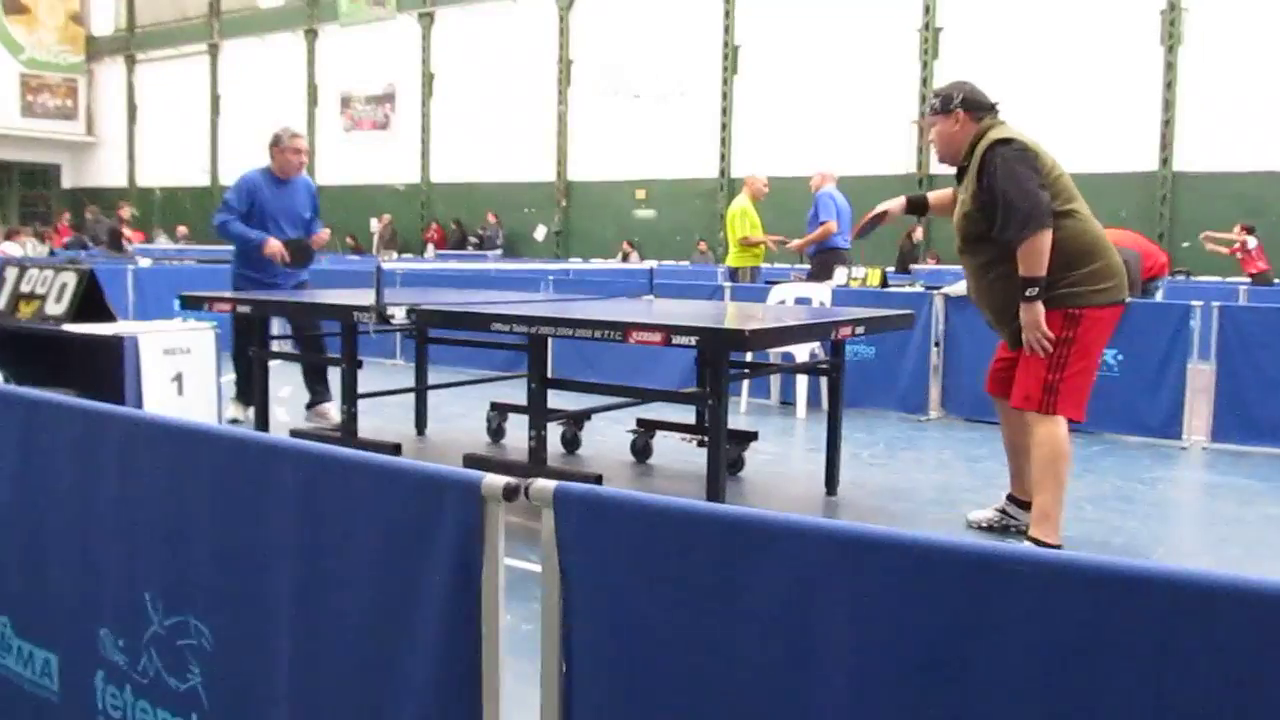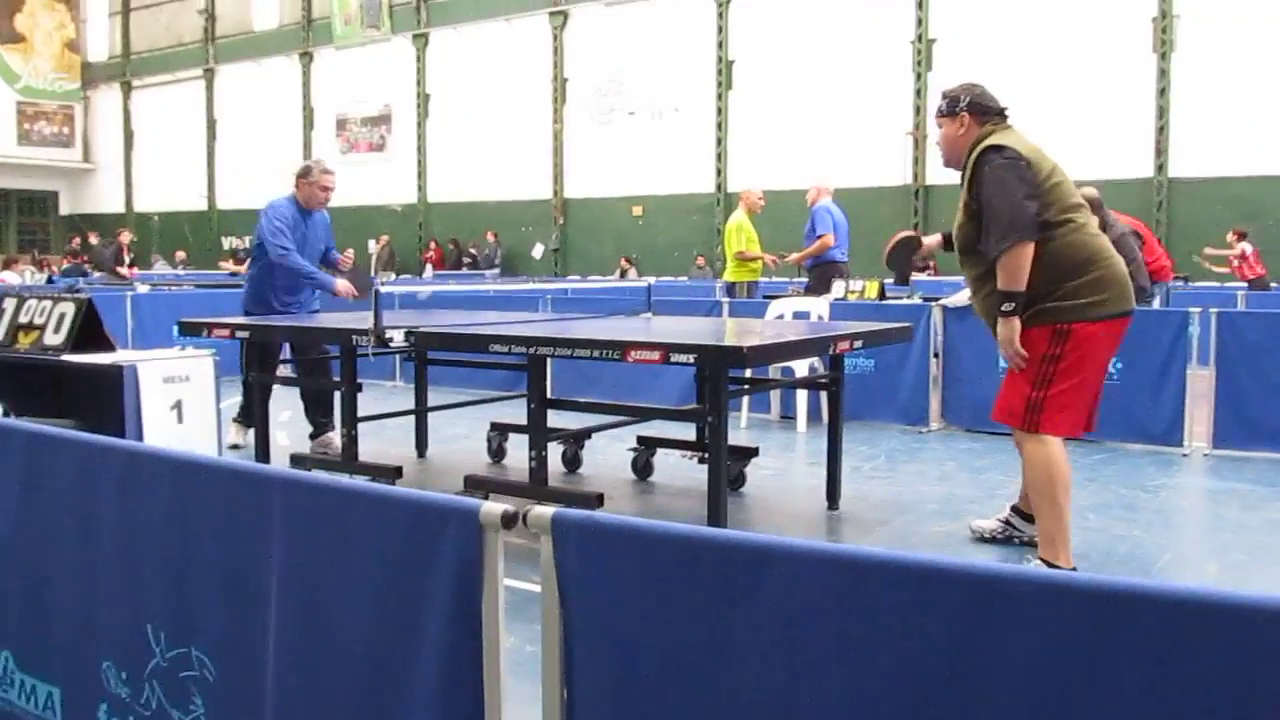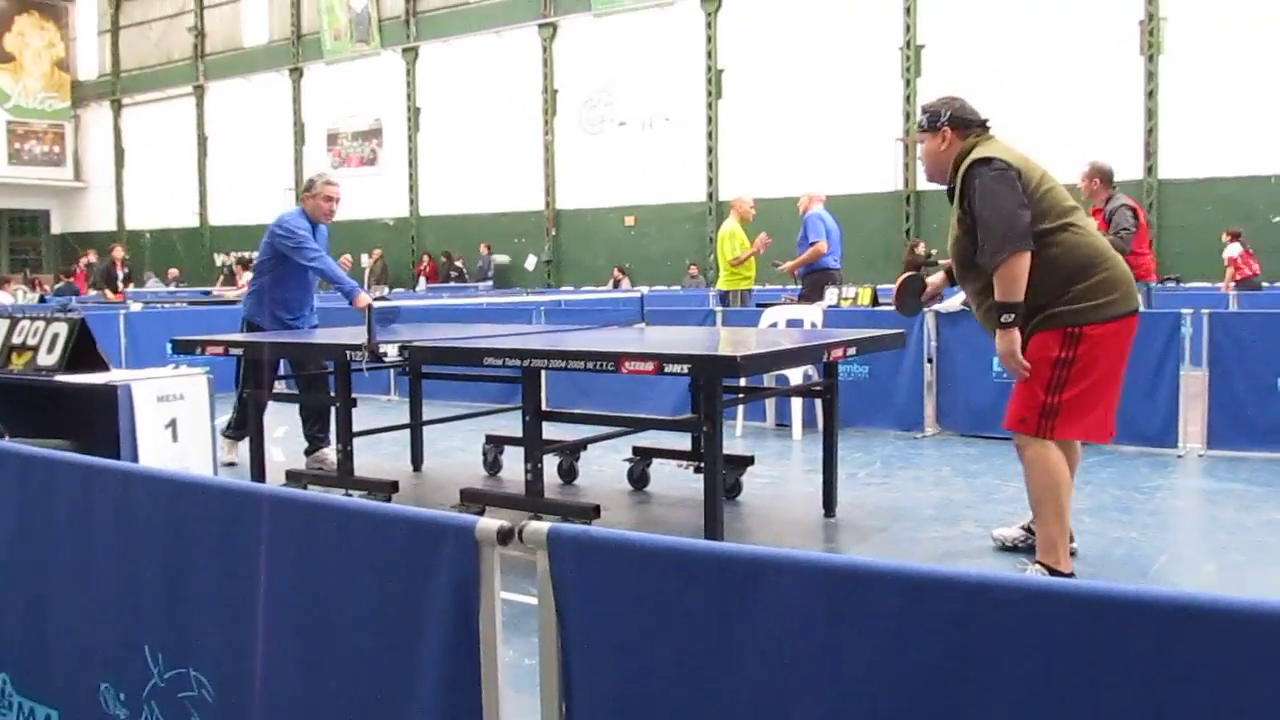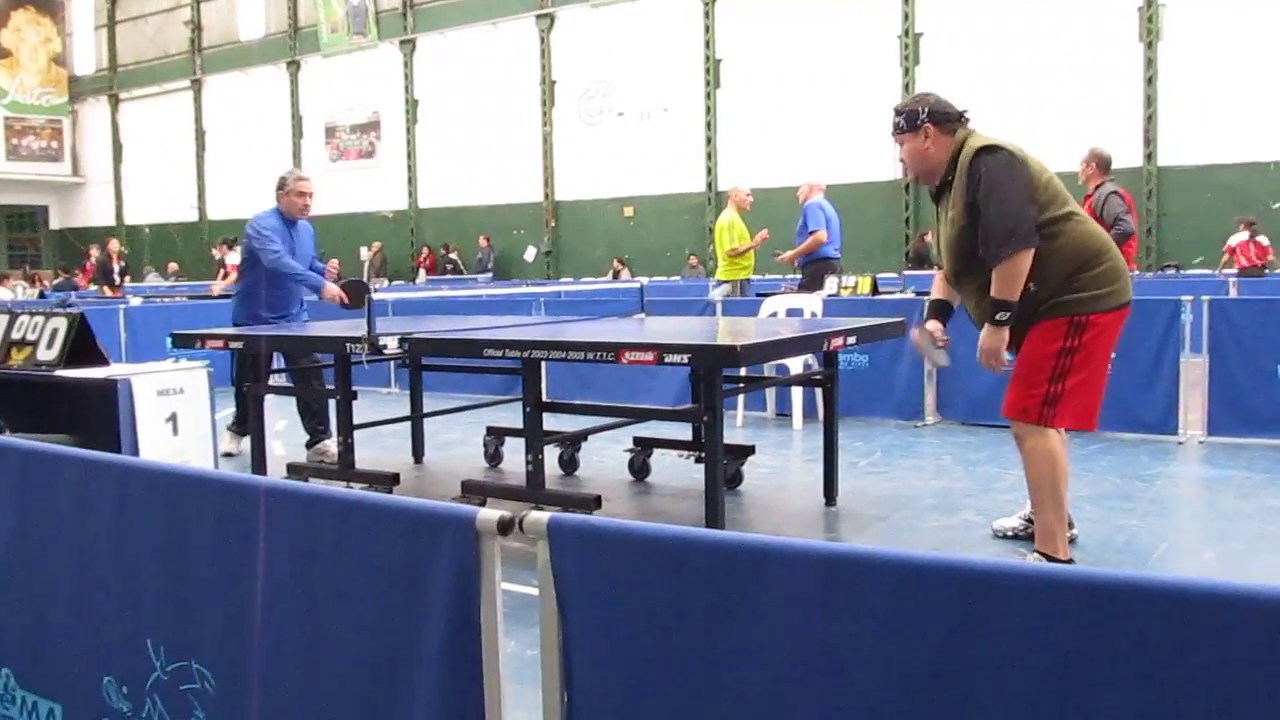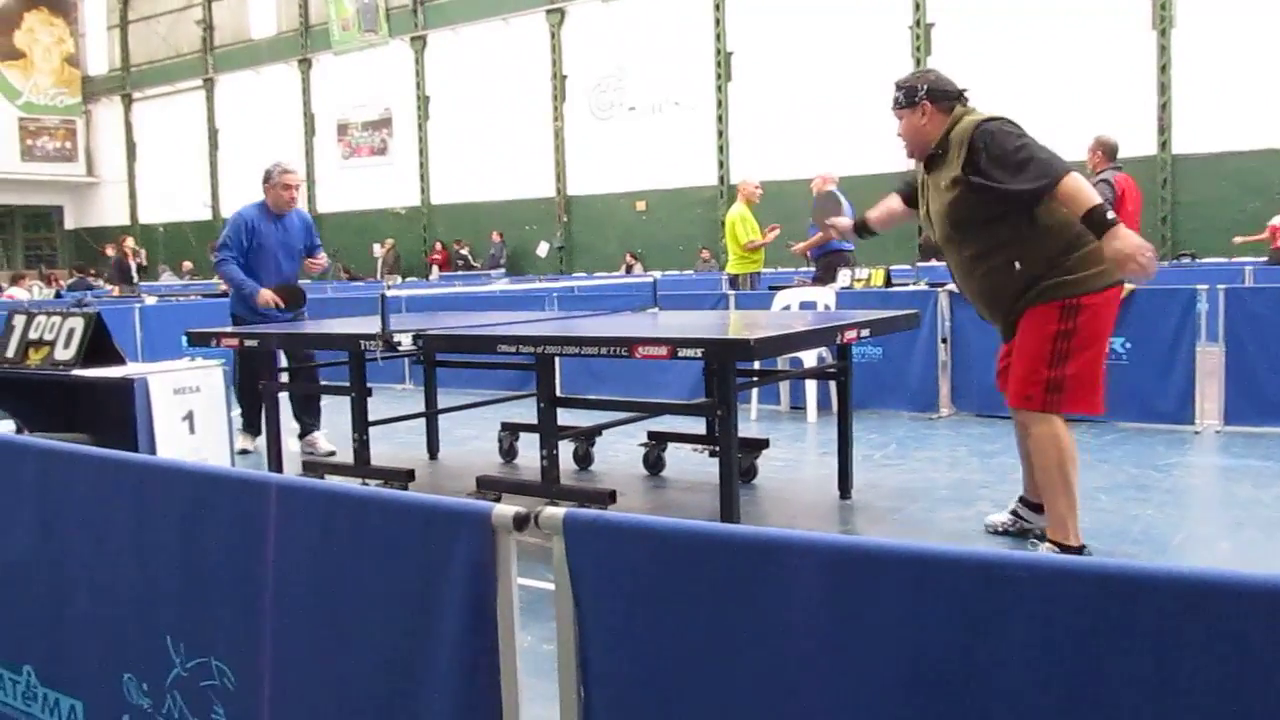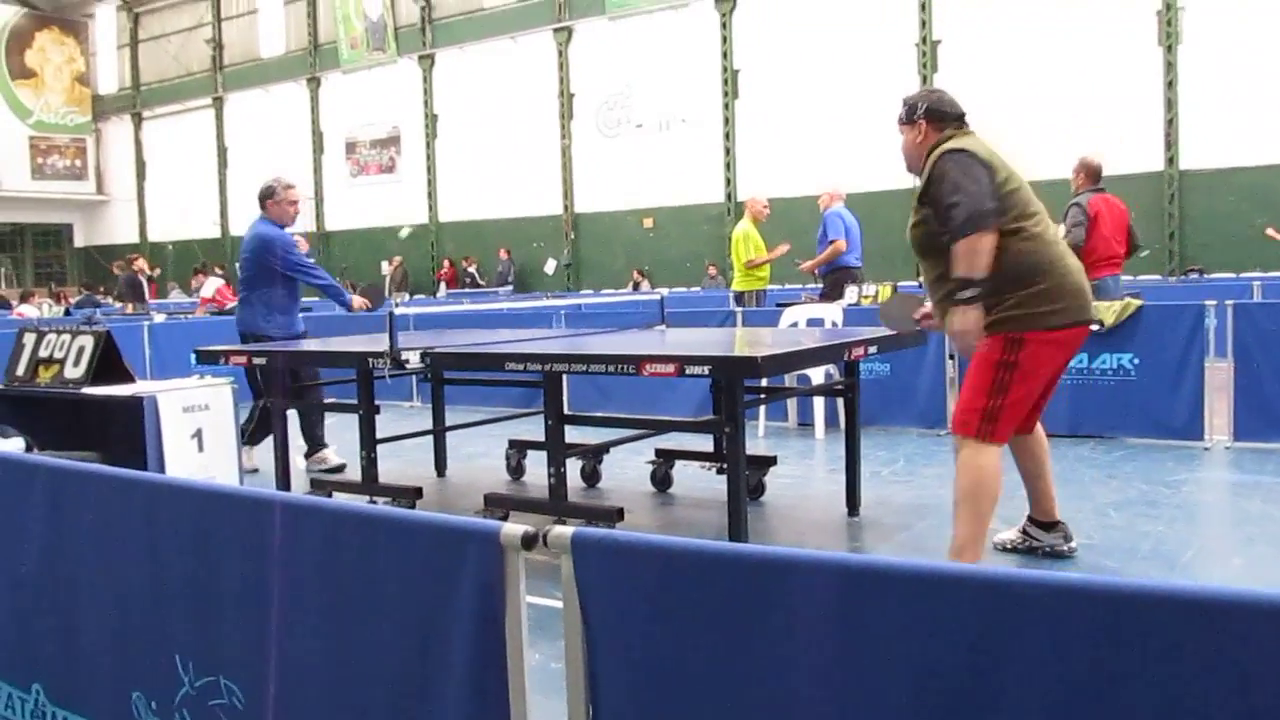
dt=0.3s
person 1, frame 1
left shoulder: (1002, 152)
right shoulder: (984, 156)
left elbow: (1032, 224)
right elbow: (964, 199)
left wrist: (1030, 299)
right wrist: (907, 205)
left hip: (1073, 295)
right hip: (1050, 298)
left knee: (1041, 410)
right knee: (1011, 399)
left ankle: (1045, 542)
right ankle: (1021, 505)
person 1, frame 2
left shoulder: (996, 158)
right shoulder: (999, 156)
left elbow: (1016, 237)
right elbow: (991, 227)
left wrist: (1008, 313)
right wrist: (942, 241)
left hip: (1074, 306)
right hip: (1080, 302)
left knee: (1034, 425)
right knee: (1030, 417)
left ankle: (1057, 564)
right ankle: (1027, 516)
person 1, frame 3
left shoulder: (984, 170)
right shoulder: (983, 167)
left elbow: (1012, 248)
right elbow: (991, 250)
left wrist: (1006, 324)
right wrist: (946, 277)
left hip: (1081, 310)
right hip: (1086, 305)
left knee: (1034, 431)
right knee: (1057, 426)
left ankle: (1056, 570)
right ankle: (1050, 528)
person 1, frame 4
left shoulder: (986, 161)
right shoulder: (954, 179)
left elbow: (1014, 244)
right elbow: (961, 260)
left wrist: (997, 321)
right wrist: (936, 313)
left hip: (1078, 299)
right hip: (1058, 301)
left knee: (1031, 420)
right knee: (1043, 414)
left ankle: (1053, 557)
right ankle: (1049, 516)
person 1, frame 5
left shoulder: (983, 135)
right shoulder: (939, 159)
left elbow: (1053, 175)
right elbow: (910, 199)
left wrist: (1108, 226)
right wrist: (860, 225)
left hip: (1067, 281)
right hip: (1034, 288)
left knee: (1035, 408)
right knee: (1023, 399)
left ankle: (1067, 543)
right ankle: (1037, 507)
person 1, frame 6
left shoulder: (952, 161)
right shoulder: (962, 161)
left elbow: (973, 228)
left wrist: (966, 301)
right wrist: (942, 304)
left hip: (1032, 314)
right hip: (1052, 310)
left knee: (975, 432)
right knee: (1015, 417)
left ankle: (964, 569)
right ankle: (1047, 527)
person 2, frame 1
left shoulder: (307, 186)
right shoulder: (250, 184)
right elbow: (222, 222)
left wrist: (319, 235)
right wrist: (261, 241)
left hip: (294, 280)
right hip: (252, 281)
left knee: (311, 339)
right knee: (247, 346)
left ankle: (321, 404)
right ankle: (243, 399)
person 2, frame 2
left shoulder: (322, 218)
right shoulder: (278, 212)
left elbow: (325, 254)
right elbow: (284, 255)
left wrist: (338, 261)
right wrist: (331, 282)
left hip: (304, 307)
right hip: (264, 307)
left knee: (318, 371)
right knee: (258, 374)
left ankle: (323, 433)
right ankle: (244, 422)
person 2, frame 3
left shoulder: (321, 230)
right shoulder: (288, 225)
right elbow: (314, 262)
left wrist: (339, 266)
right wrist: (354, 292)
left hip: (302, 321)
right hip: (264, 320)
left knee: (317, 385)
right knee: (255, 389)
left ankle: (319, 449)
right ankle: (232, 437)
person 2, frame 4
left shoulder: (306, 229)
right shoulder: (262, 225)
right elbow: (278, 261)
left wrist: (324, 271)
right wrist: (320, 285)
left hip: (293, 318)
right hip: (253, 319)
left knee: (311, 379)
right knee: (249, 385)
left ankle: (319, 442)
right ankle: (237, 431)
person 2, frame 5
left shoulder: (303, 219)
right shoulder: (245, 219)
left elbow: (315, 250)
right elbow: (223, 261)
left wrist: (319, 260)
right wrist: (254, 290)
left hip: (290, 311)
right hip: (250, 314)
left knee: (305, 372)
right knee: (251, 377)
left ankle: (310, 433)
right ankle: (249, 430)
person 2, frame 6
left shoulder: (277, 231)
right shoulder: (268, 237)
right elbow: (309, 272)
left wrist: (299, 252)
right wrist: (346, 298)
left hip: (288, 328)
right hip: (261, 331)
left knee: (309, 389)
right knee: (271, 397)
left ankle: (317, 451)
right ankle: (244, 445)
